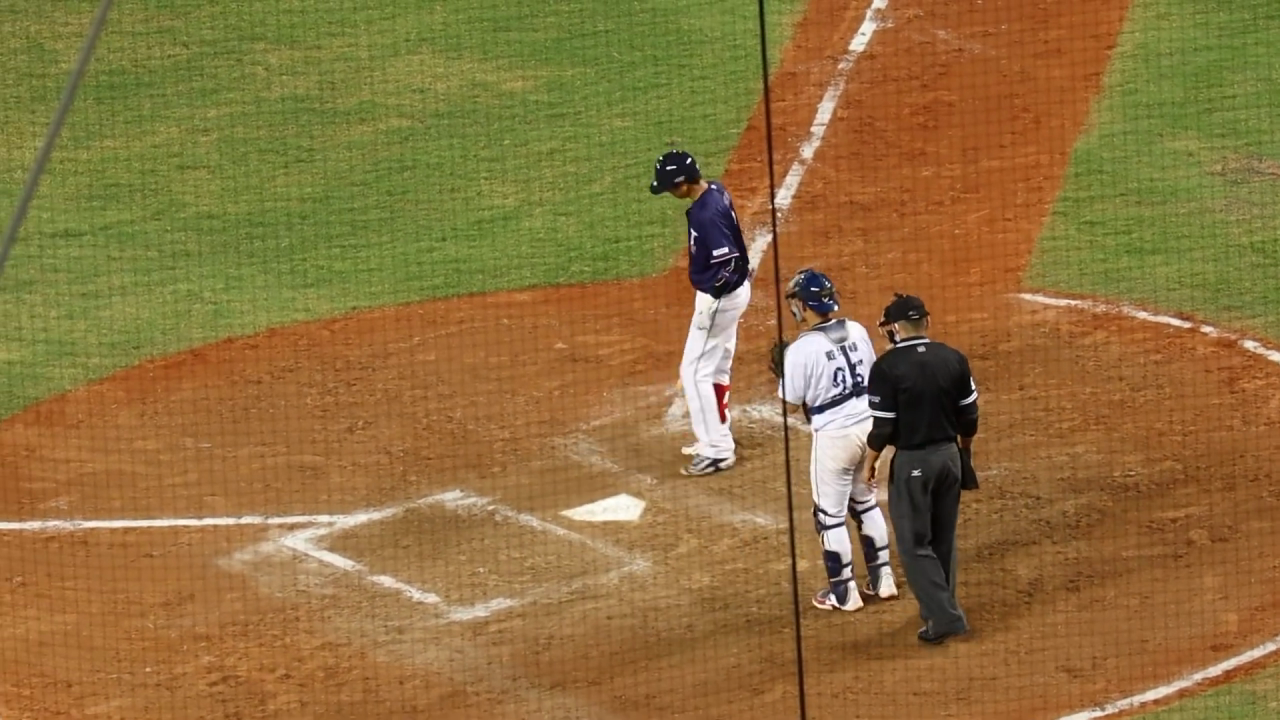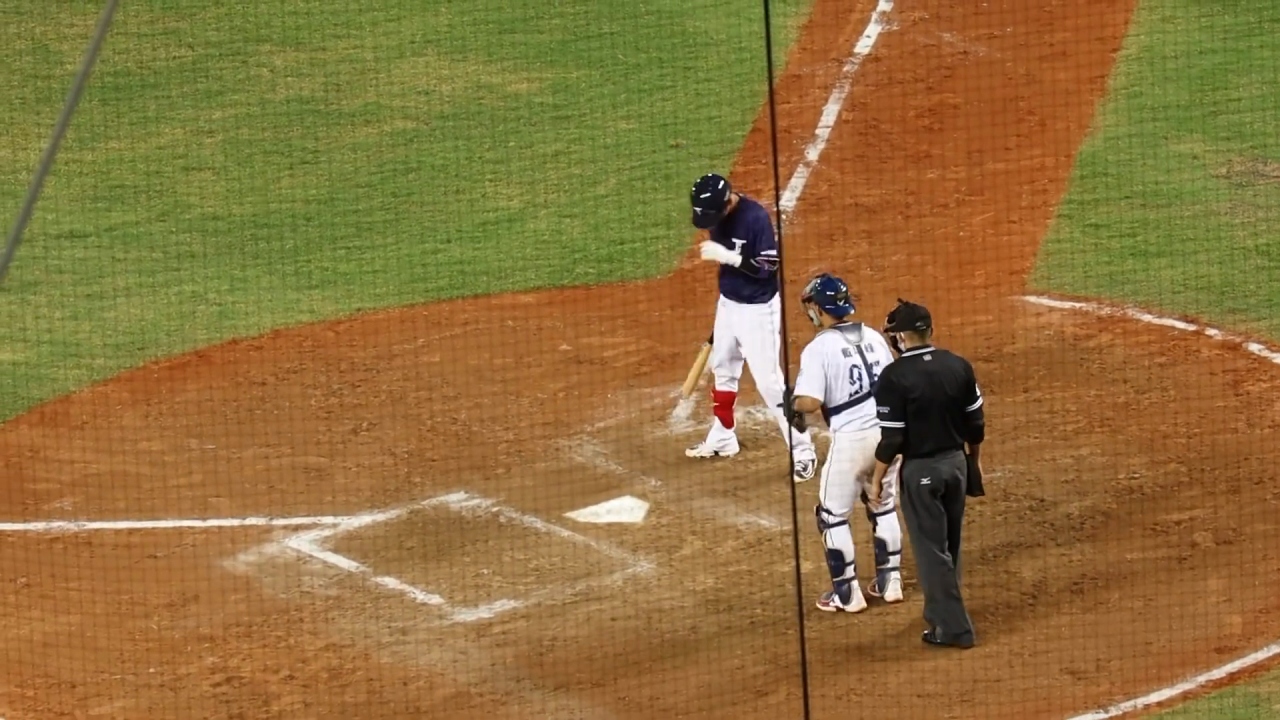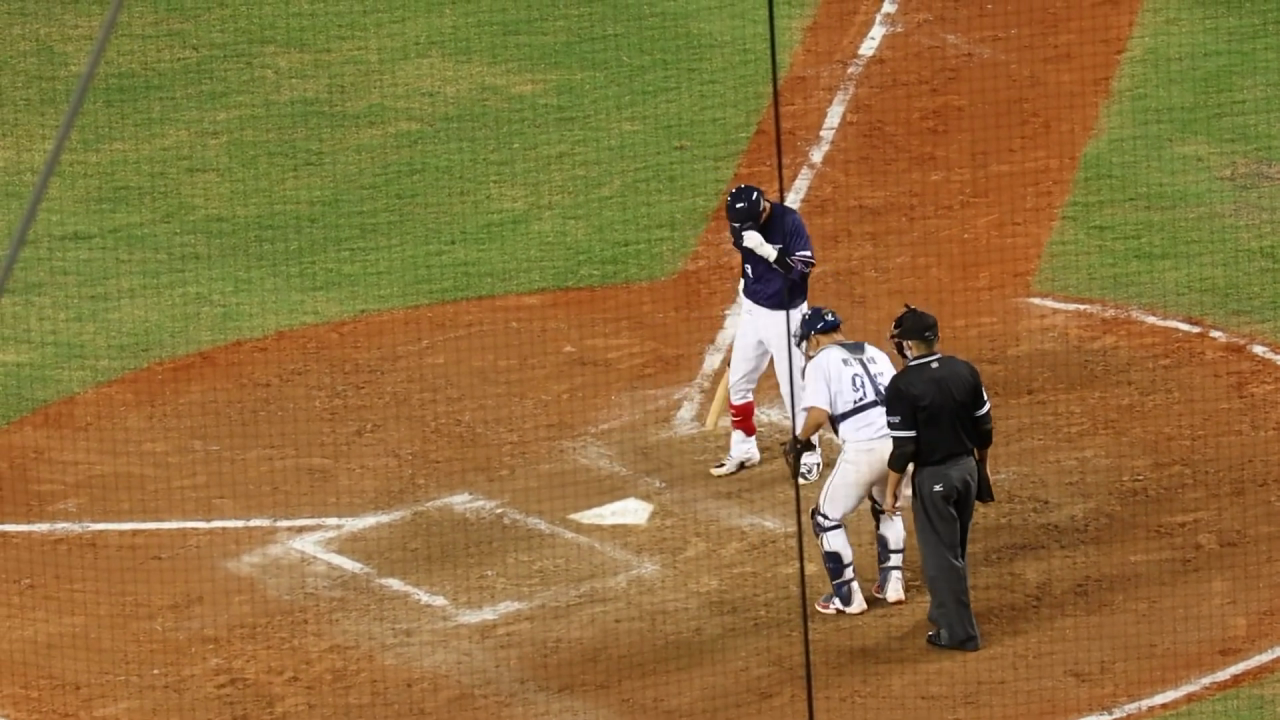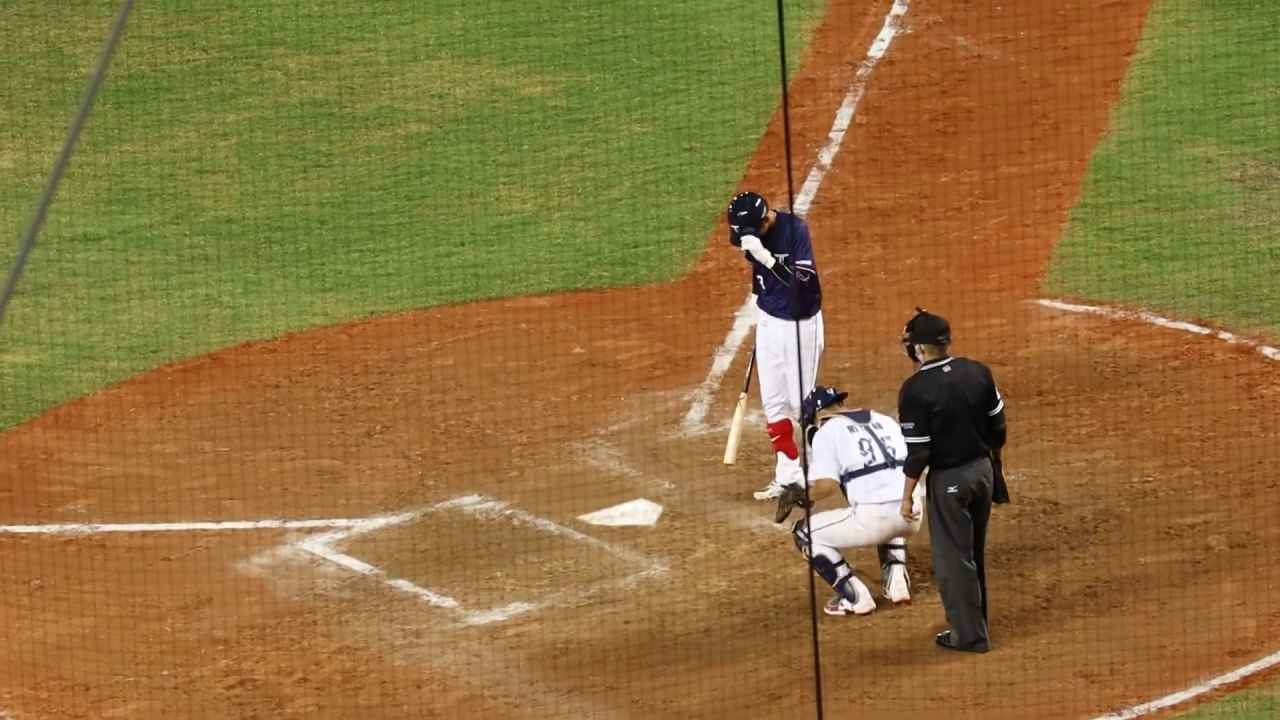
dt=0.3s
person 1, frame 1
left shoulder: (887, 366)
right shoulder: (954, 359)
left elbow: (883, 428)
right elbow: (970, 416)
left wrist: (869, 464)
right wrist: (963, 453)
left hip: (912, 461)
right hip: (949, 456)
left knee: (915, 545)
right knee: (943, 540)
left ankle: (944, 617)
right ankle: (936, 608)
person 1, frame 2
left shoulder: (894, 376)
right shoulder: (959, 366)
left elbow: (892, 439)
right elbow: (976, 423)
left wrist: (877, 479)
right wrist: (974, 459)
left hip: (921, 470)
right hip: (956, 463)
left knee: (931, 551)
right knee: (948, 545)
left ankle: (953, 627)
right ankle: (939, 611)
person 1, frame 3
left shoulder: (902, 385)
right shoulder: (966, 371)
left elbow: (903, 447)
right elbow: (983, 427)
left wrist: (891, 491)
right wrist: (981, 464)
left hip: (933, 476)
right hip: (967, 469)
left knee: (940, 554)
right knee: (954, 550)
left ankle: (959, 631)
right ankle: (946, 611)
person 1, frame 4
left shoulder: (915, 390)
right shoulder: (978, 372)
left elbow: (918, 453)
right elbow: (998, 426)
left wrist: (907, 496)
right wrist: (994, 463)
left hip: (949, 480)
right hip: (983, 470)
left knee: (953, 556)
right knee: (973, 551)
left ankle: (969, 633)
right ankle: (973, 615)
person 2, frame 1
left shoulder: (709, 212)
right shoulder: (715, 191)
left elbow: (728, 266)
left wrist: (707, 304)
left hip: (721, 298)
right hip: (727, 294)
left knee: (695, 371)
right knee: (716, 367)
left ankle: (714, 450)
right ankle: (716, 439)
person 2, frame 2
left shoulder: (755, 216)
right shoulder: (720, 215)
left elbow: (770, 266)
left wrist: (730, 258)
left hip: (757, 309)
right hip: (730, 303)
left knee: (769, 382)
right knee: (722, 370)
left ankle: (802, 451)
right ankle: (722, 439)
person 2, frame 3
left shoulder: (789, 221)
right shoulder: (744, 223)
left elbow: (803, 268)
left wrist: (767, 251)
left hip: (786, 316)
right hip: (752, 311)
left knee: (792, 387)
right knee: (738, 380)
left ankle: (809, 456)
right ankle: (742, 450)
person 2, frame 4
left shoulder: (794, 229)
right shoulder: (753, 233)
left elbow: (802, 279)
left wrist: (765, 257)
left hip: (801, 325)
right hip: (768, 323)
left knee: (799, 399)
right knee: (773, 401)
right ankle: (789, 473)
person 3, frame 1
left shoulder: (801, 349)
right shoulder: (858, 331)
left elbow: (791, 404)
left wrist: (782, 374)
left hip: (834, 437)
right hip: (869, 427)
left knee: (830, 516)
right knee: (866, 504)
left ankle: (844, 593)
right ankle: (883, 579)
person 3, frame 2
left shoulder: (818, 348)
right shoulder: (873, 336)
left elbow: (810, 403)
left wrist: (792, 403)
left hip: (852, 439)
left knee: (832, 516)
right knee: (883, 507)
left ankle: (847, 593)
right ankle: (889, 582)
person 3, frame 3
left shoulder: (820, 361)
right shoulder: (876, 354)
left elbow: (817, 415)
left wrist: (799, 441)
left hip: (863, 450)
left knee: (827, 520)
right knee: (888, 511)
left ankle: (847, 596)
right ankle: (892, 583)
person 3, frame 4
left shoulder: (826, 432)
right shoulder: (885, 421)
left elbow: (827, 485)
left wrist: (802, 495)
left hip: (874, 514)
right hip: (910, 509)
left knee: (805, 533)
left ankle: (853, 596)
right ankle: (896, 582)
